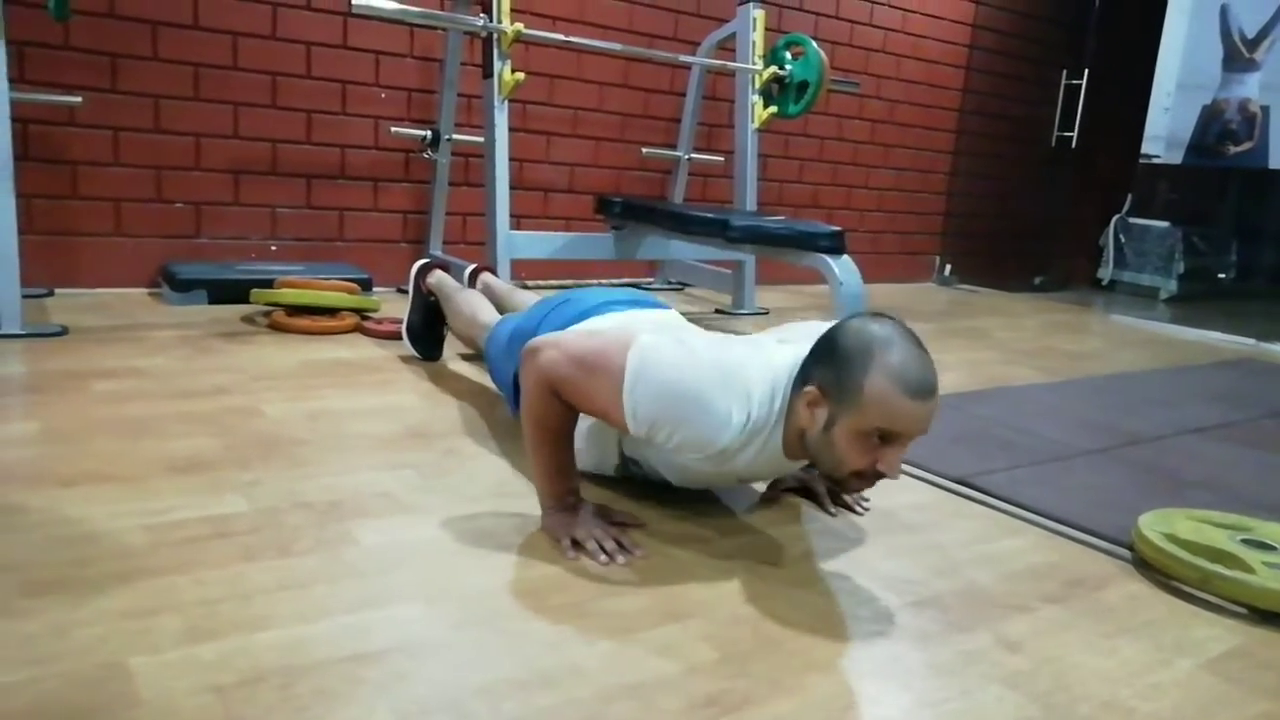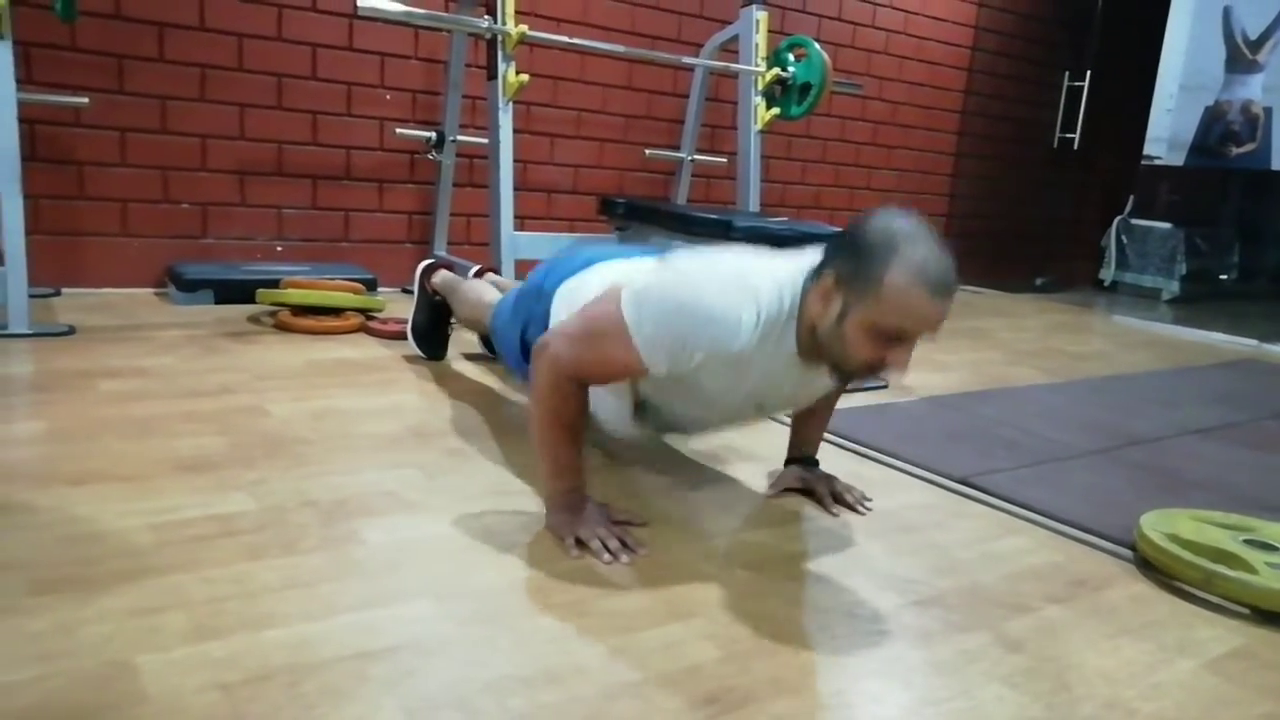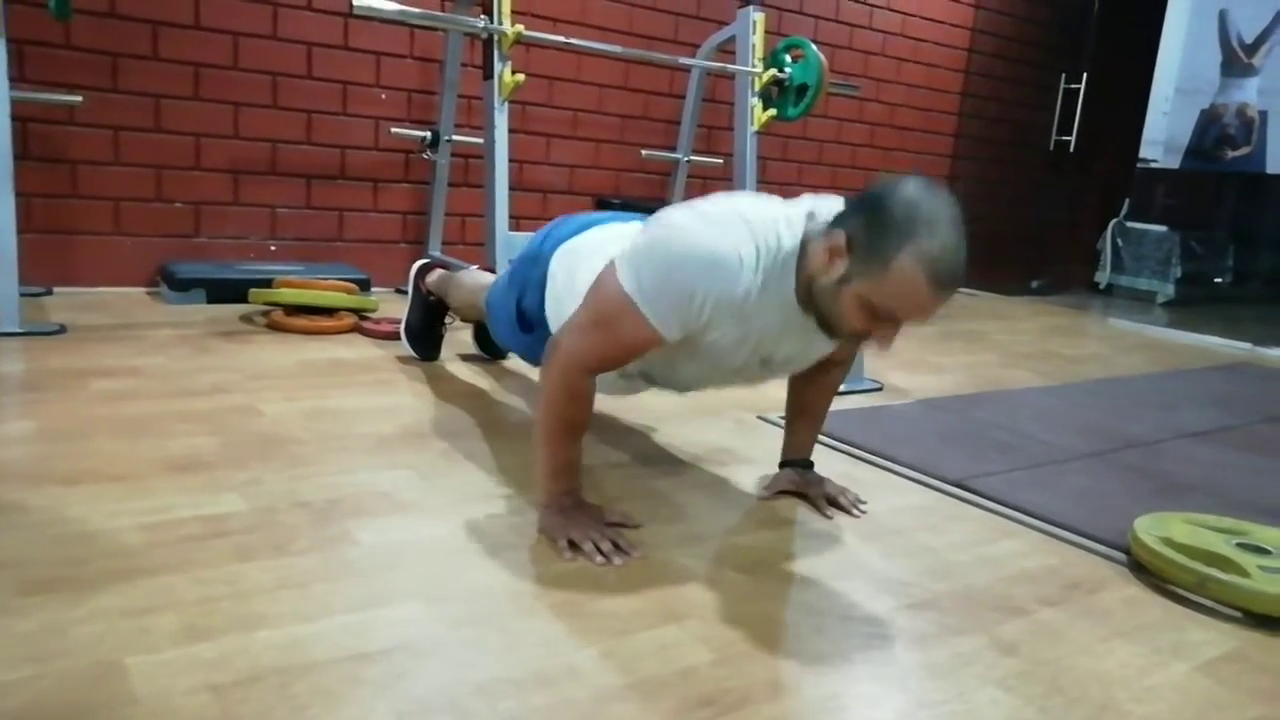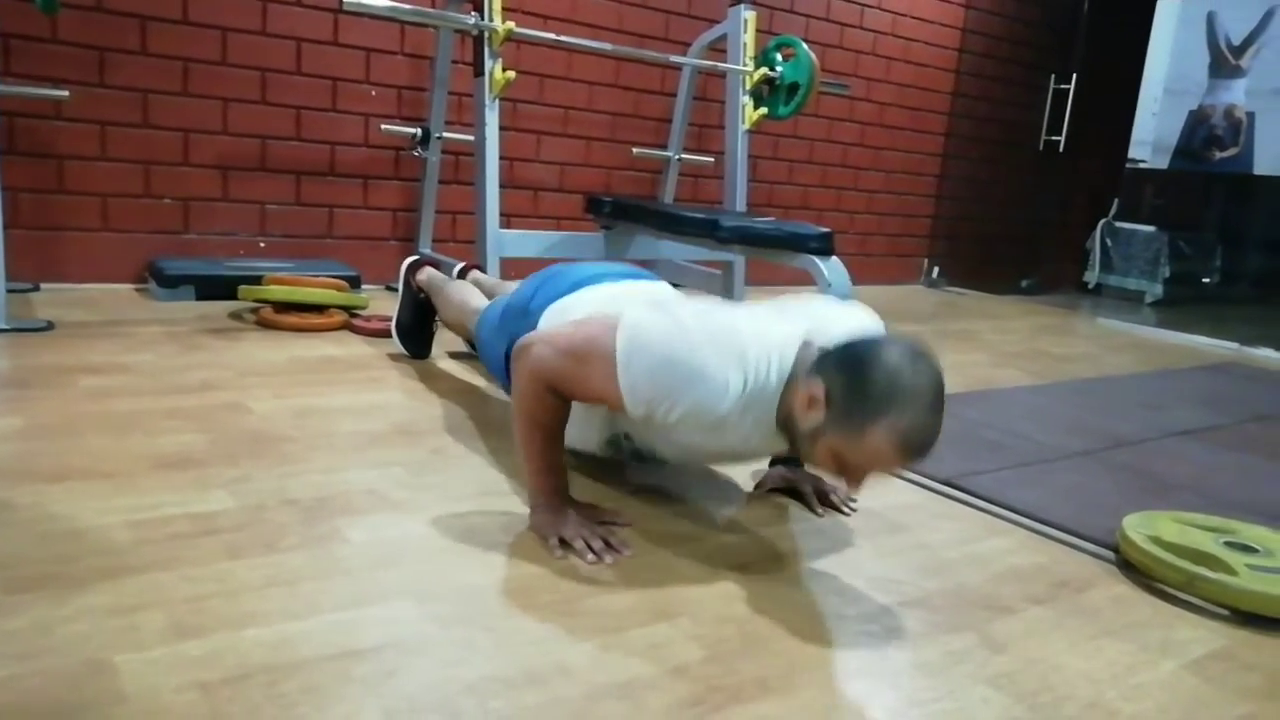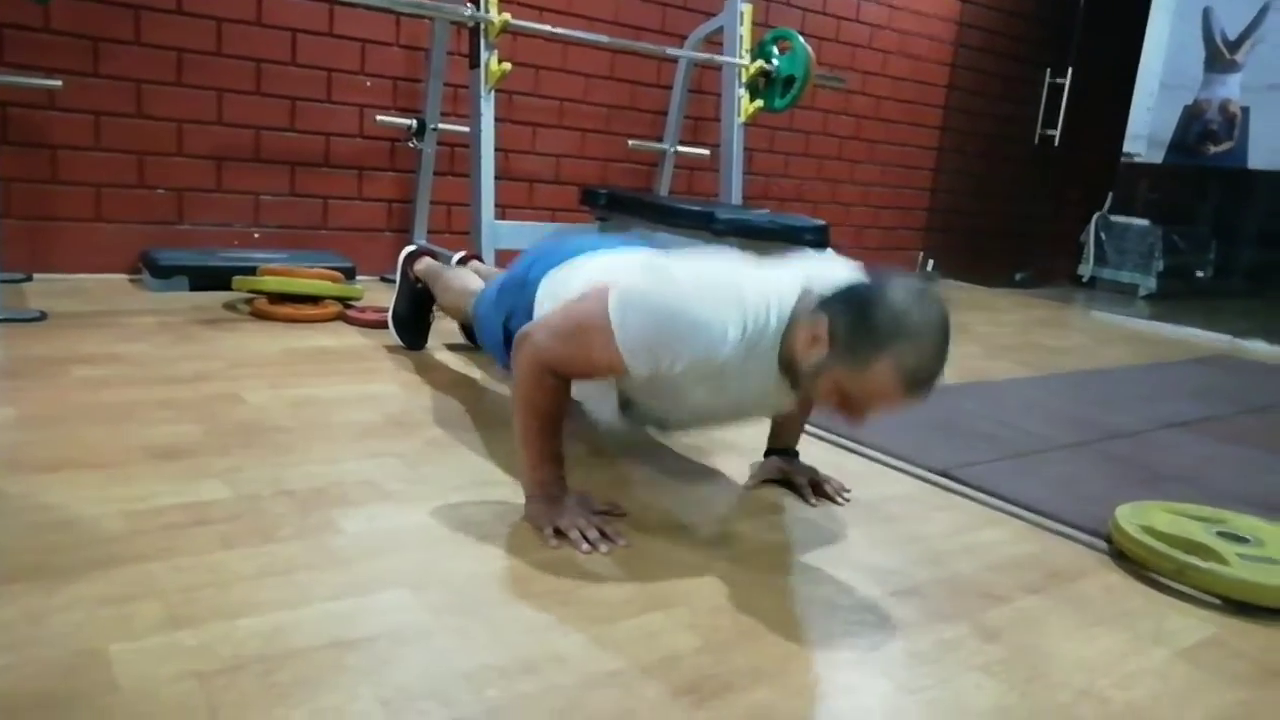
dt=0.4s
person 1, frame 1
left shoulder: (836, 368)
right shoulder: (715, 408)
right elbow: (544, 362)
left wrist: (805, 463)
right wrist: (560, 505)
left hip: (643, 319)
right hip: (561, 337)
right knee: (495, 333)
left ankle: (484, 279)
right ankle: (435, 281)
person 1, frame 2
left shoulder: (850, 310)
right shoulder: (718, 313)
right elbow: (557, 357)
left wrist: (803, 461)
right wrist: (565, 502)
left hip: (644, 281)
right hip: (571, 293)
right knee: (498, 319)
left ankle: (488, 280)
right ankle: (440, 282)
person 1, frame 3
left shoulder: (868, 275)
right shoulder: (711, 259)
left elbow: (828, 356)
right elbow: (570, 359)
left wrist: (797, 463)
right wrist: (559, 502)
left hip: (635, 262)
right hip: (567, 264)
right knee: (494, 308)
right ankle: (435, 283)
person 1, frame 4
left shoulder: (859, 341)
right shoulder: (707, 381)
right elbow: (536, 360)
left wrist: (787, 459)
right wrist: (548, 502)
left hip: (635, 295)
right hip: (555, 312)
right knee: (483, 323)
left ankle: (473, 274)
right ankle: (425, 278)
person 1, frame 5
left shoulder: (850, 307)
right shoulder: (707, 327)
right elbow: (537, 351)
left wrist: (782, 452)
right wrist: (544, 492)
left hip: (631, 270)
right hip: (556, 283)
right knee: (479, 306)
left ankle: (473, 266)
right ankle: (423, 270)
